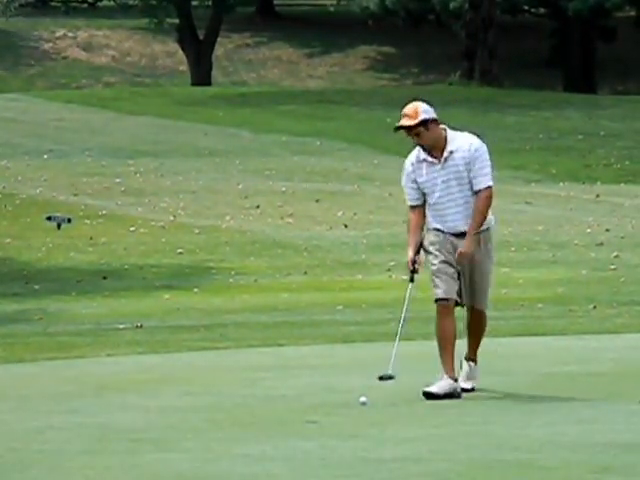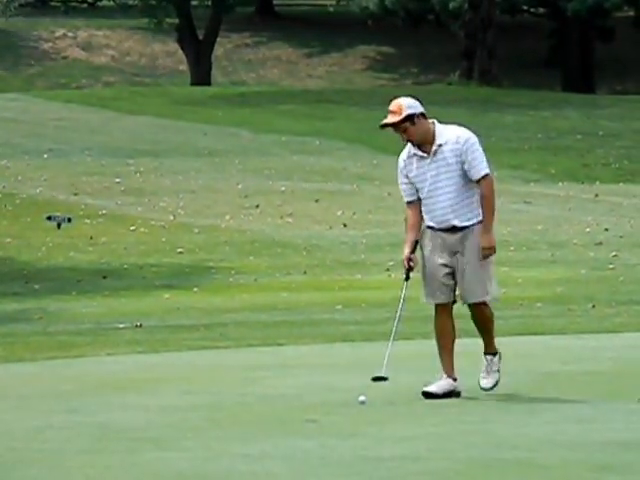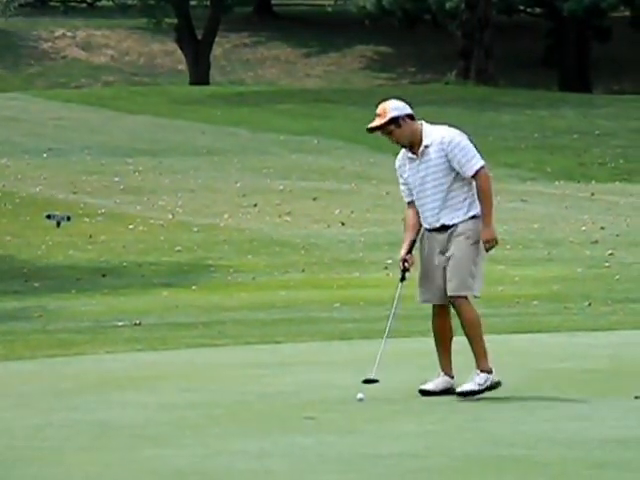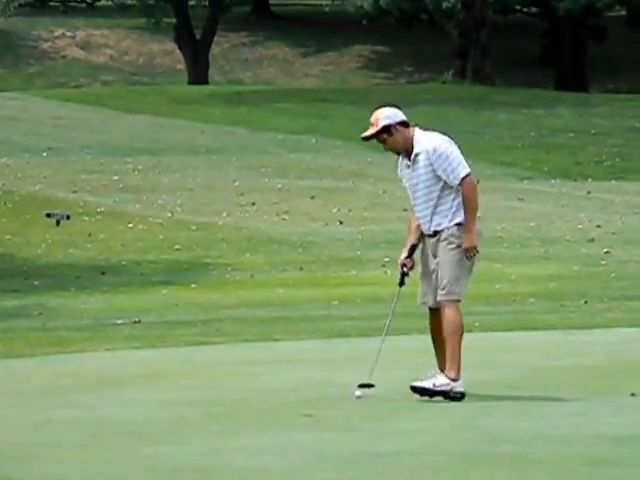
dt=0.2s
person 1, frame 1
left shoulder: (471, 146)
right shoulder: (413, 164)
left elbow: (485, 194)
right elbow: (416, 209)
left wrist: (471, 238)
right wrist: (412, 248)
left hip: (475, 237)
right hip: (439, 237)
left knee: (477, 308)
right knee: (444, 303)
left ankle: (470, 361)
right ankle: (450, 378)
person 1, frame 2
left shoulder: (461, 139)
right shoulder: (406, 160)
left elbow: (485, 183)
right elbow: (414, 207)
left wrist: (488, 231)
right wrist: (408, 245)
left hip: (471, 231)
right hip: (435, 235)
left knee: (477, 301)
right knee: (441, 305)
left ankle: (491, 353)
right ankle: (449, 378)
person 1, frame 3
left shoulder: (448, 139)
right shoulder: (402, 161)
left elbow: (482, 176)
left wrist: (488, 223)
right wrist: (406, 245)
left hip: (463, 228)
right hip: (432, 235)
left knee: (458, 297)
right knee: (438, 306)
left ankle: (485, 371)
right ankle: (446, 376)
person 1, frame 4
left shoulder: (436, 146)
right shoulder: (404, 164)
left elbow: (468, 183)
left wrist: (470, 232)
right wrist: (408, 248)
left hip: (455, 233)
right hip: (432, 237)
left knee: (448, 302)
right knee: (434, 305)
left ankle: (452, 379)
right ankle: (443, 374)
